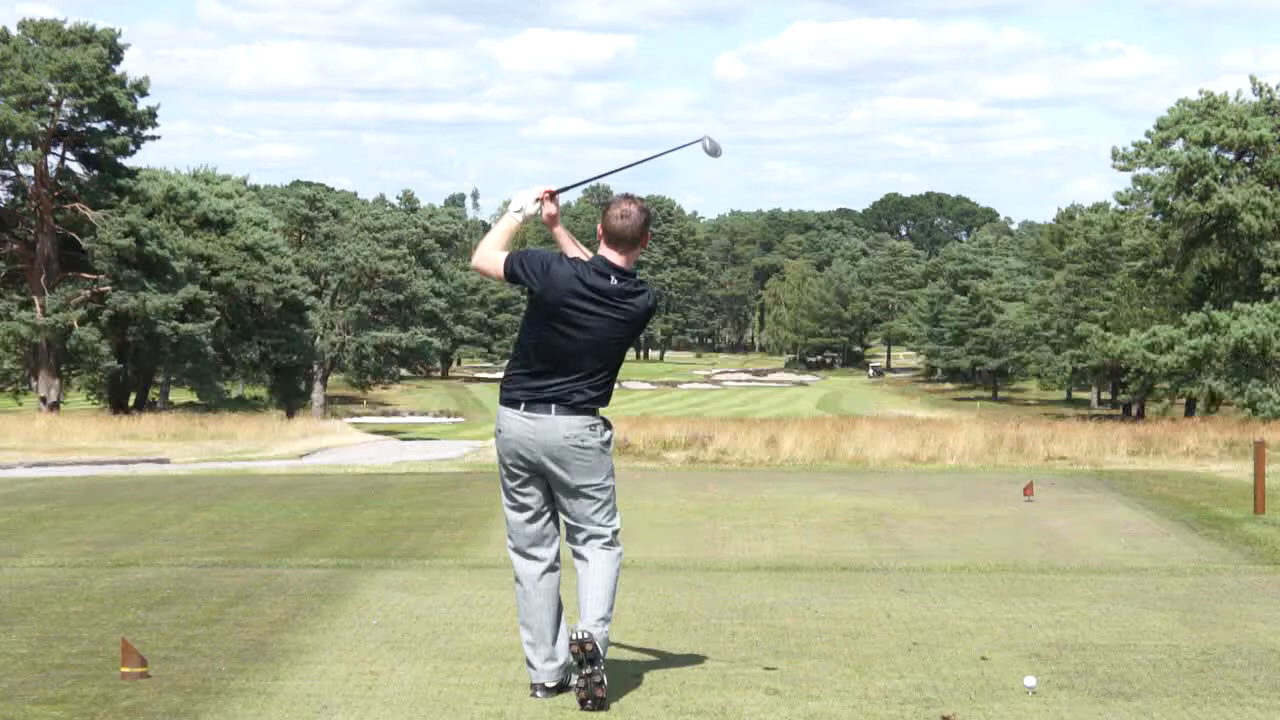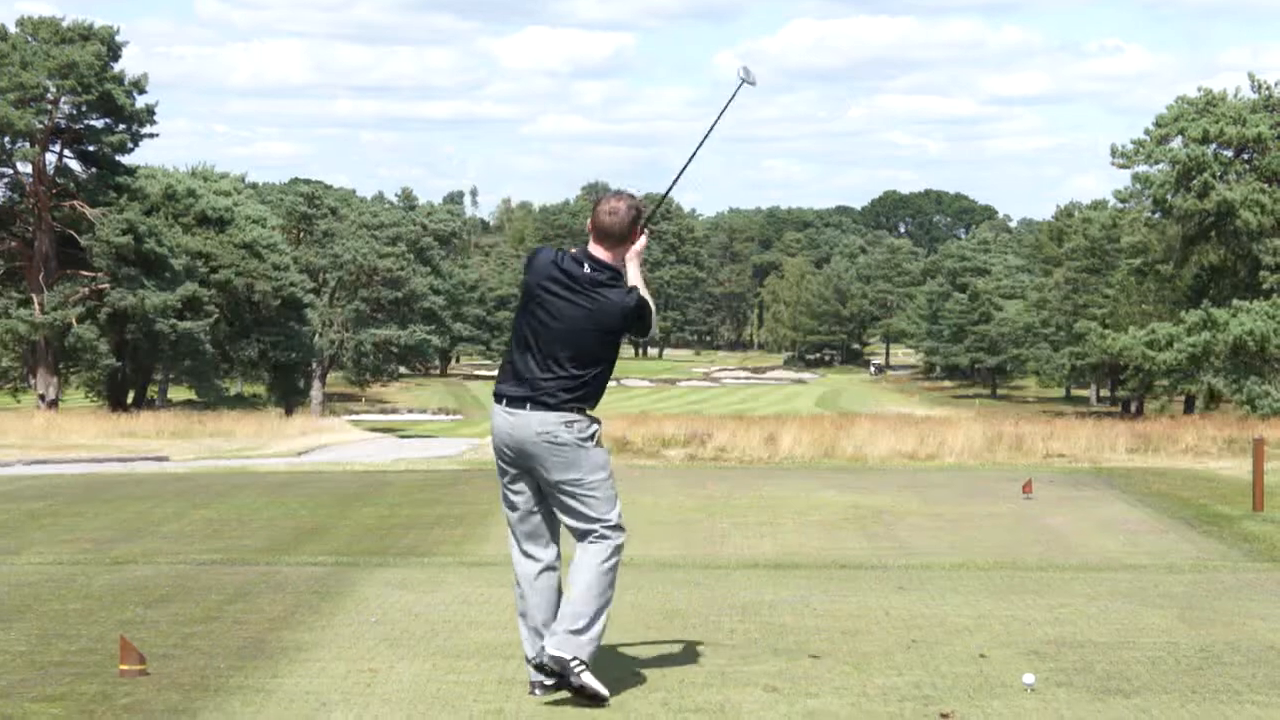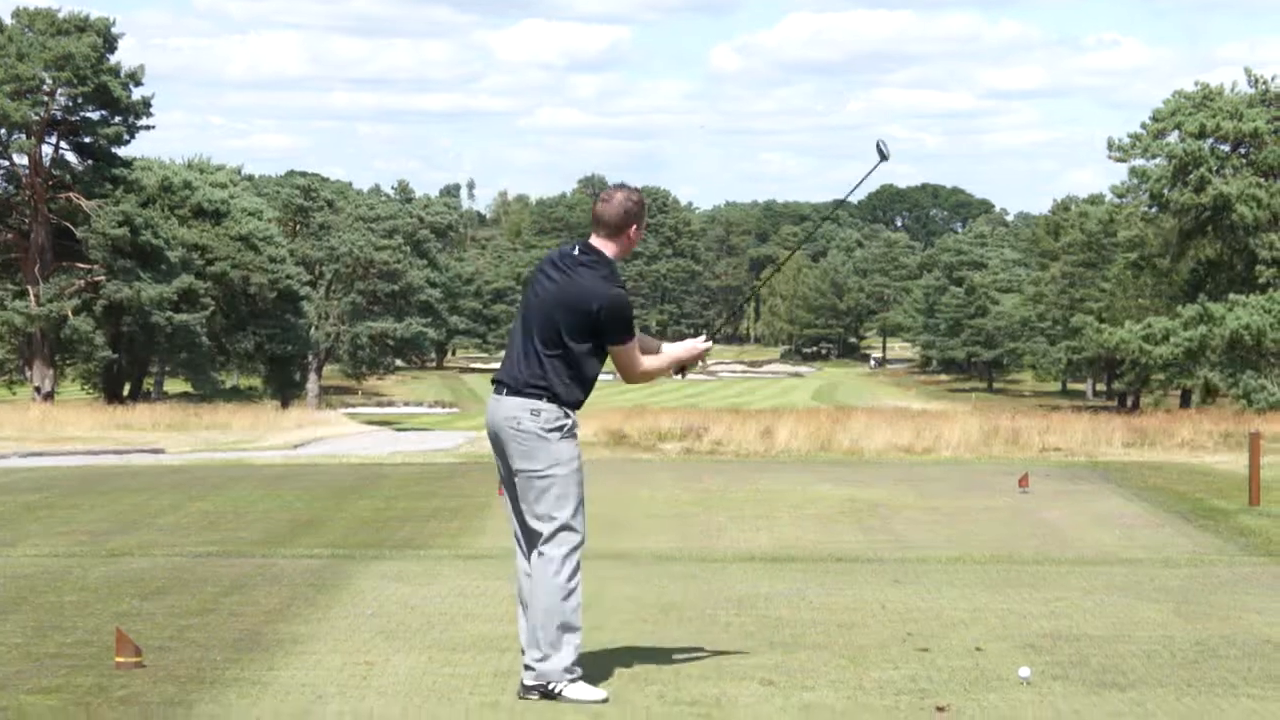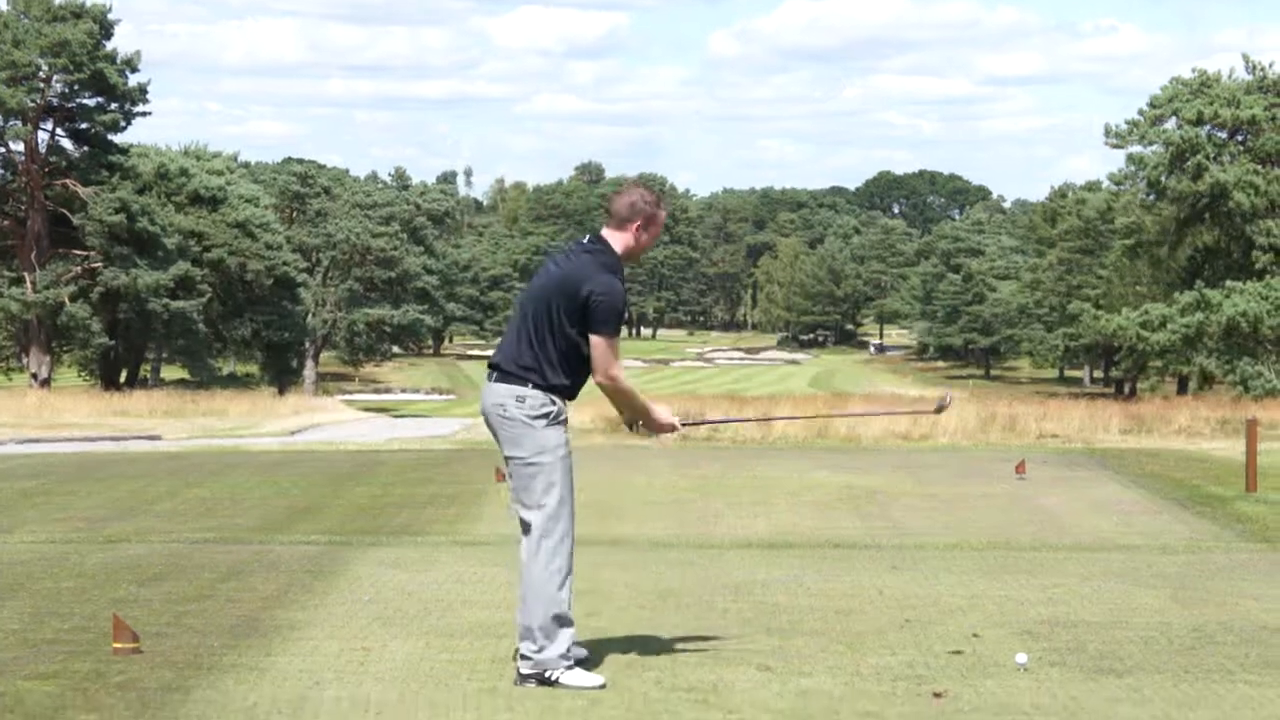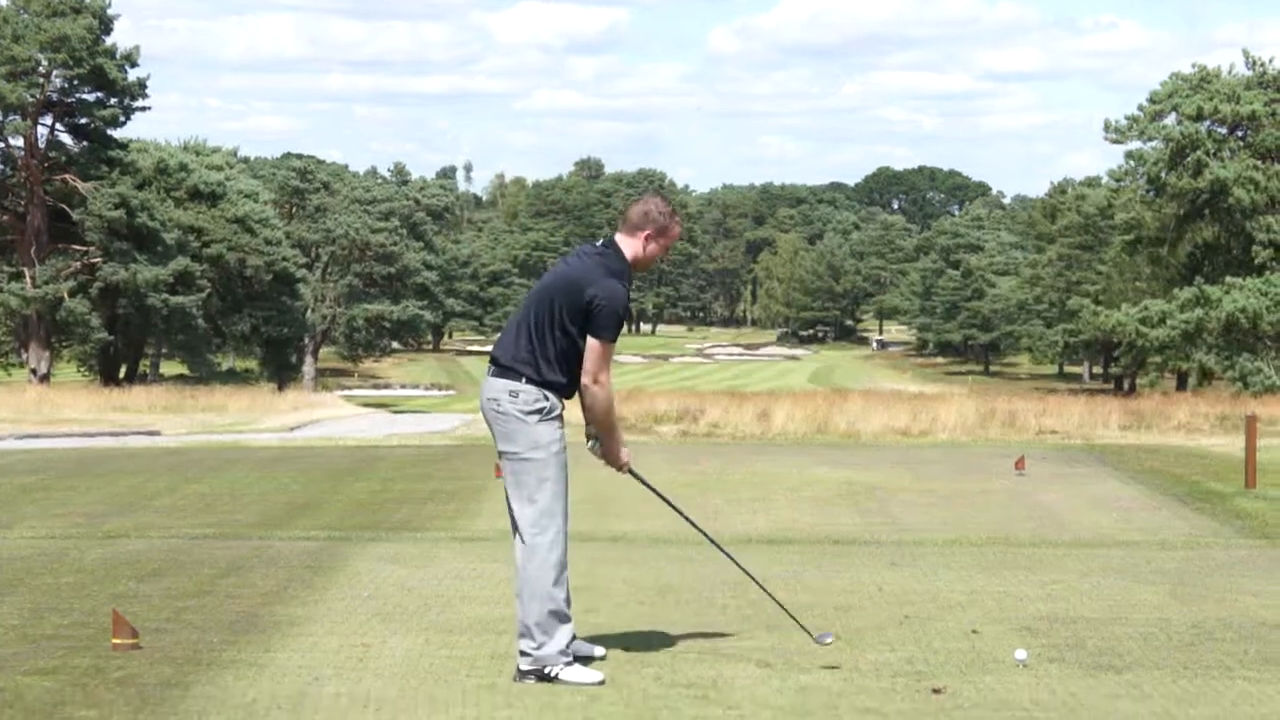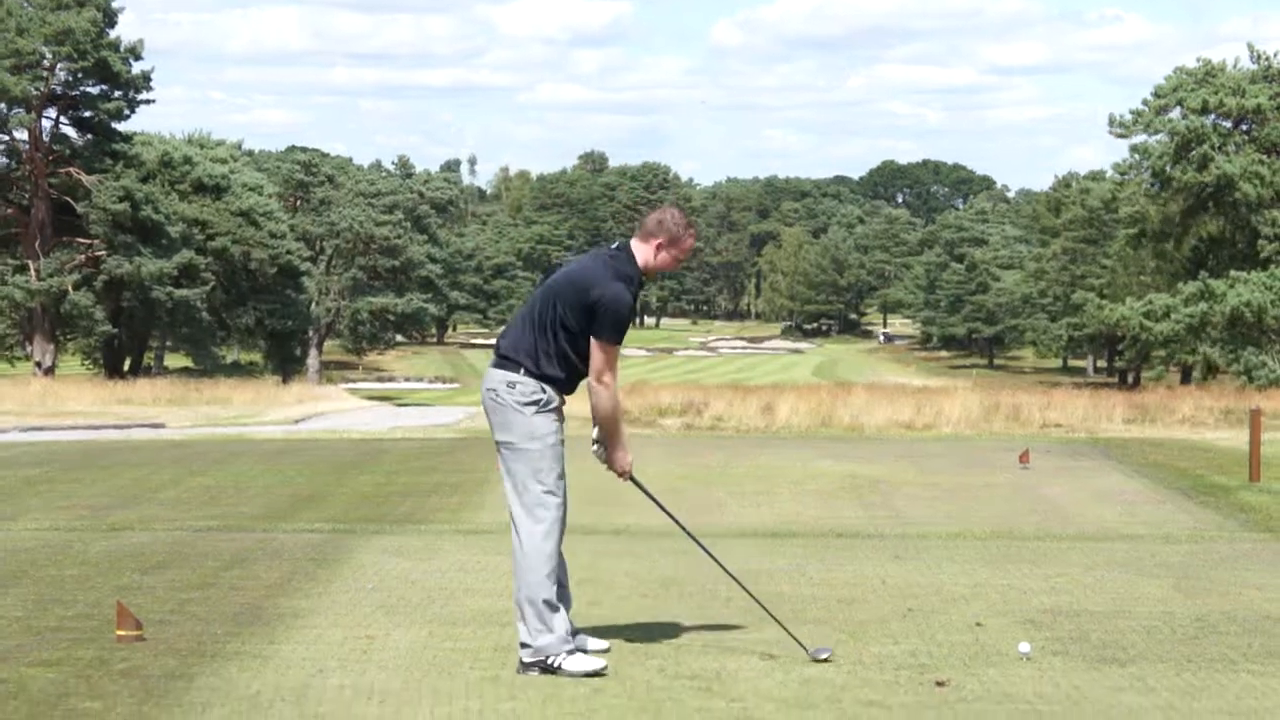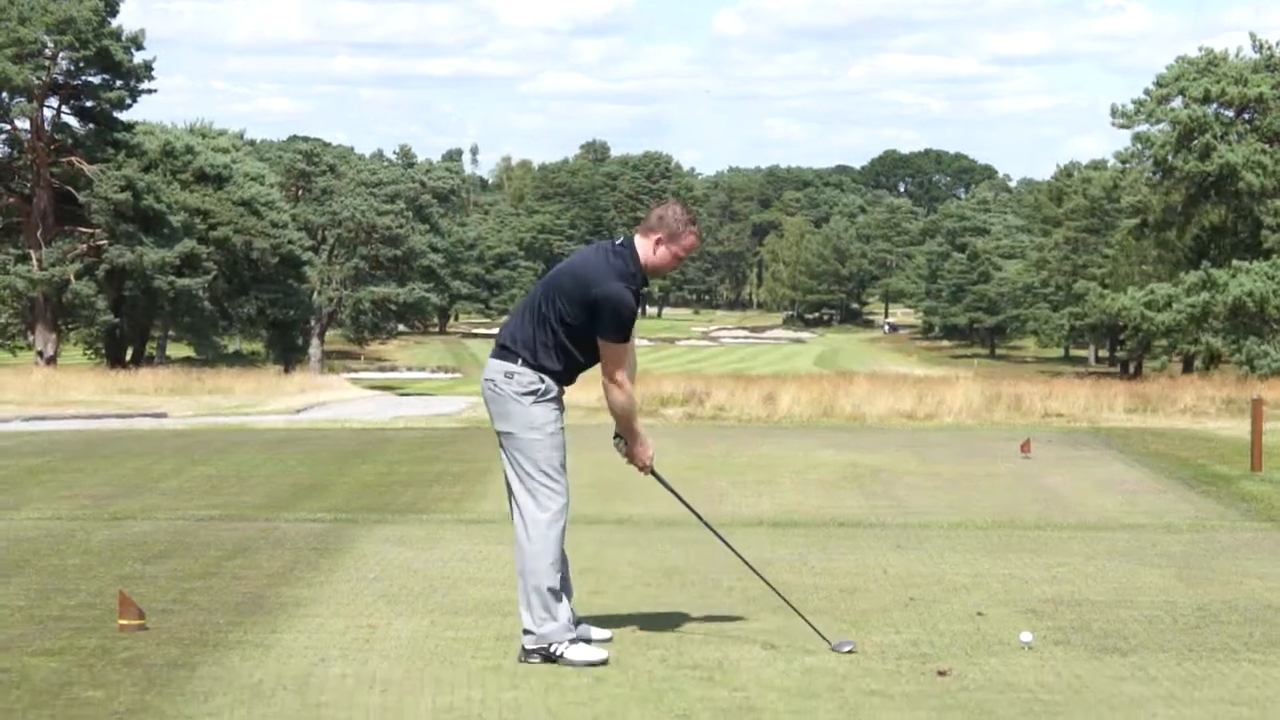
dt=0.2s
person 1, frame 1
left shoulder: (554, 275)
right shoulder: (642, 302)
left elbow: (483, 258)
left wrist: (520, 210)
right wrist: (560, 228)
left hip: (516, 422)
right hip: (576, 430)
left knee: (531, 551)
right knee: (597, 541)
left ankle: (544, 670)
right ankle: (589, 637)
person 1, frame 2
left shoulder: (545, 263)
right shoulder: (622, 302)
left wrist: (620, 276)
right wrist: (633, 267)
left hip: (508, 419)
right hip: (561, 428)
left knee: (531, 549)
right knee: (602, 535)
left ankle: (540, 653)
right ankle: (567, 652)
person 1, frame 3
left shoulder: (558, 262)
right shoulder: (607, 293)
right elbow: (633, 369)
left wrist: (663, 347)
right wrist: (684, 354)
left hip: (507, 407)
right hip: (540, 417)
left knee: (534, 542)
right knee: (560, 540)
left ankle: (541, 654)
right ankle: (549, 672)
person 1, frame 4
left shoulder: (576, 255)
right shoulder: (605, 283)
right elbow: (606, 374)
left wrist: (630, 409)
right wrist: (651, 415)
left hip: (509, 394)
right hip: (531, 403)
left knee: (544, 526)
right knee: (550, 529)
left ankle: (545, 638)
right ankle: (542, 659)
person 1, frame 5
left shoulder: (590, 260)
right shoulder: (609, 288)
right elbow: (594, 380)
left wrist: (599, 431)
right wrist: (613, 441)
left hip: (516, 393)
right hip: (525, 400)
left knee: (545, 523)
right knee: (542, 526)
left ankle: (554, 636)
right ankle: (540, 655)
person 1, frame 6
left shoulder: (610, 263)
right shoulder: (614, 290)
left elbow: (600, 368)
right elbow: (601, 379)
left wrist: (609, 434)
right wrist: (616, 445)
left hip: (525, 388)
right hip: (523, 392)
left knee: (547, 515)
right knee: (538, 517)
left ankle: (555, 627)
right ankle: (541, 647)
person 1, frame 7
left shoulder: (619, 259)
right shoulder: (614, 287)
left elbow: (624, 354)
right elbow: (614, 378)
left wrist: (628, 427)
right wrist: (635, 438)
left hip: (529, 379)
right hip: (522, 382)
left knee: (544, 504)
right knee: (544, 505)
left ankle: (557, 616)
right ankle: (544, 636)
